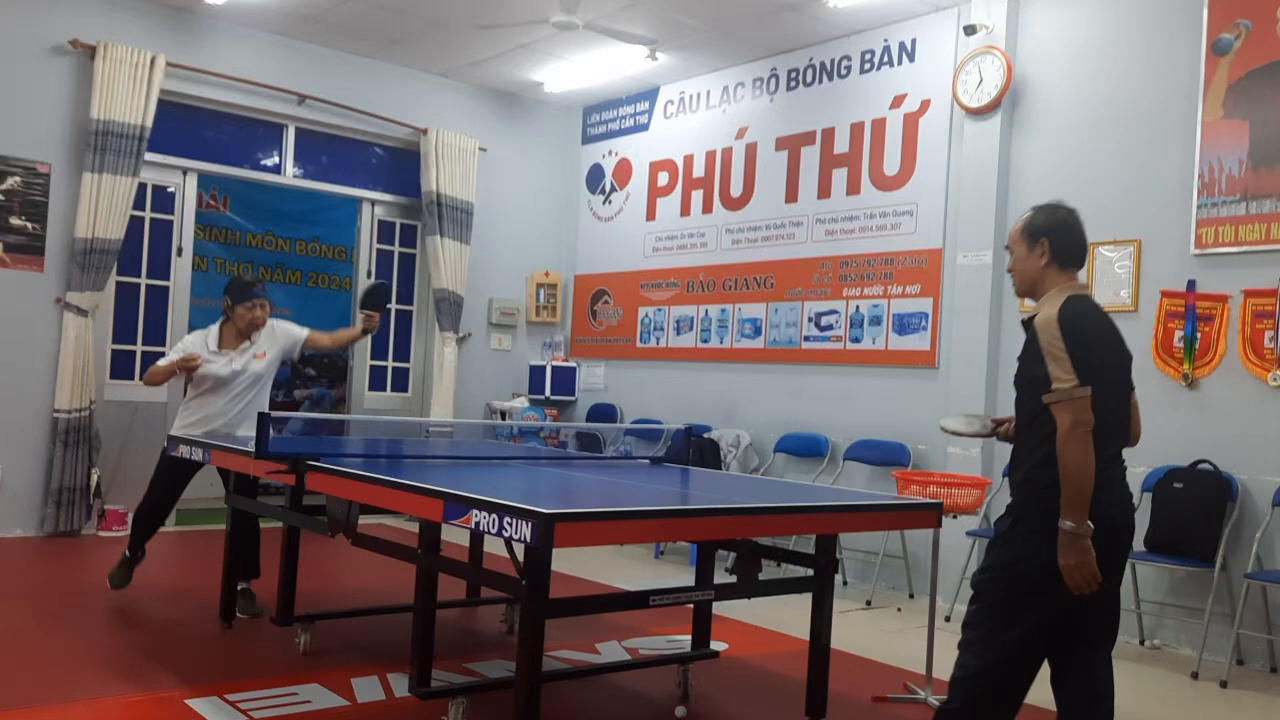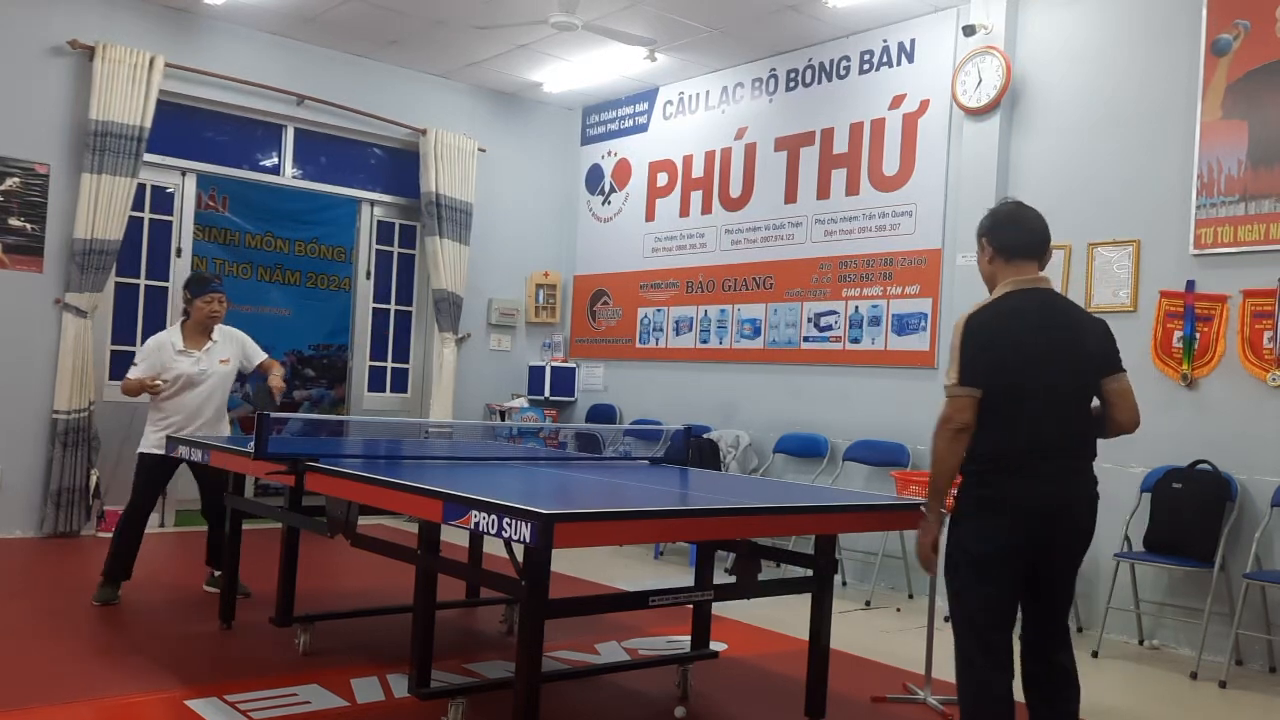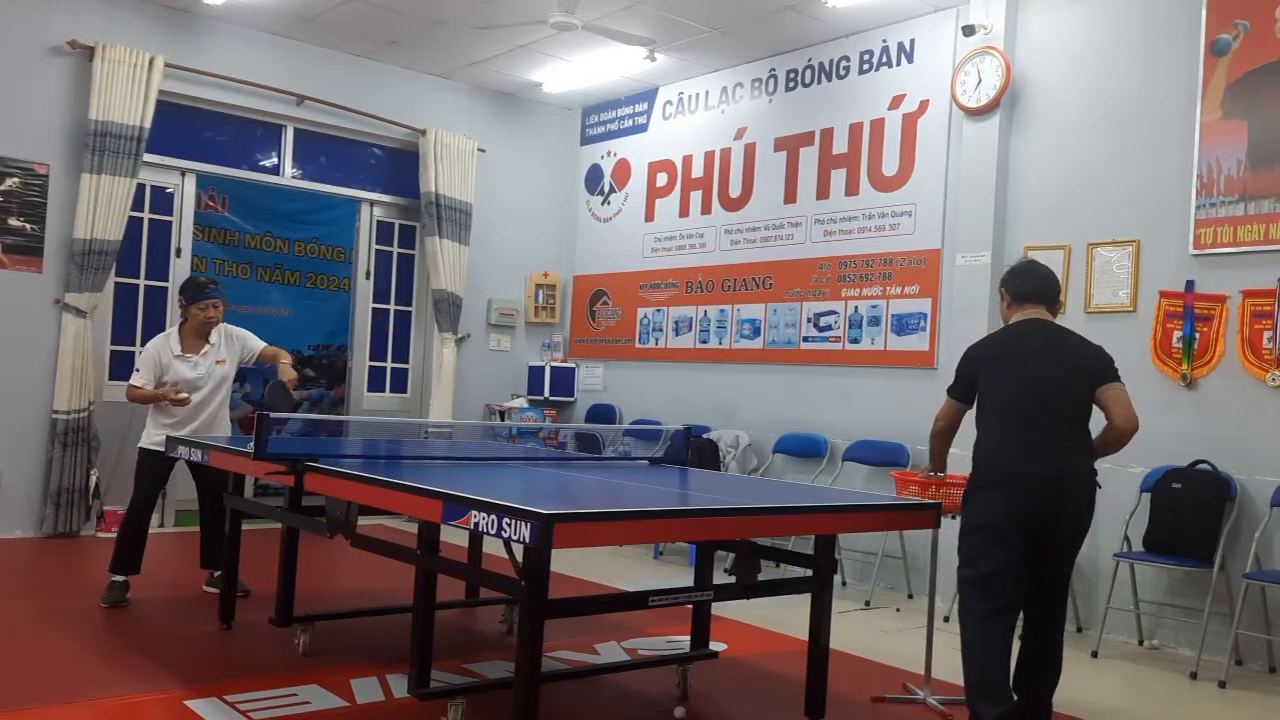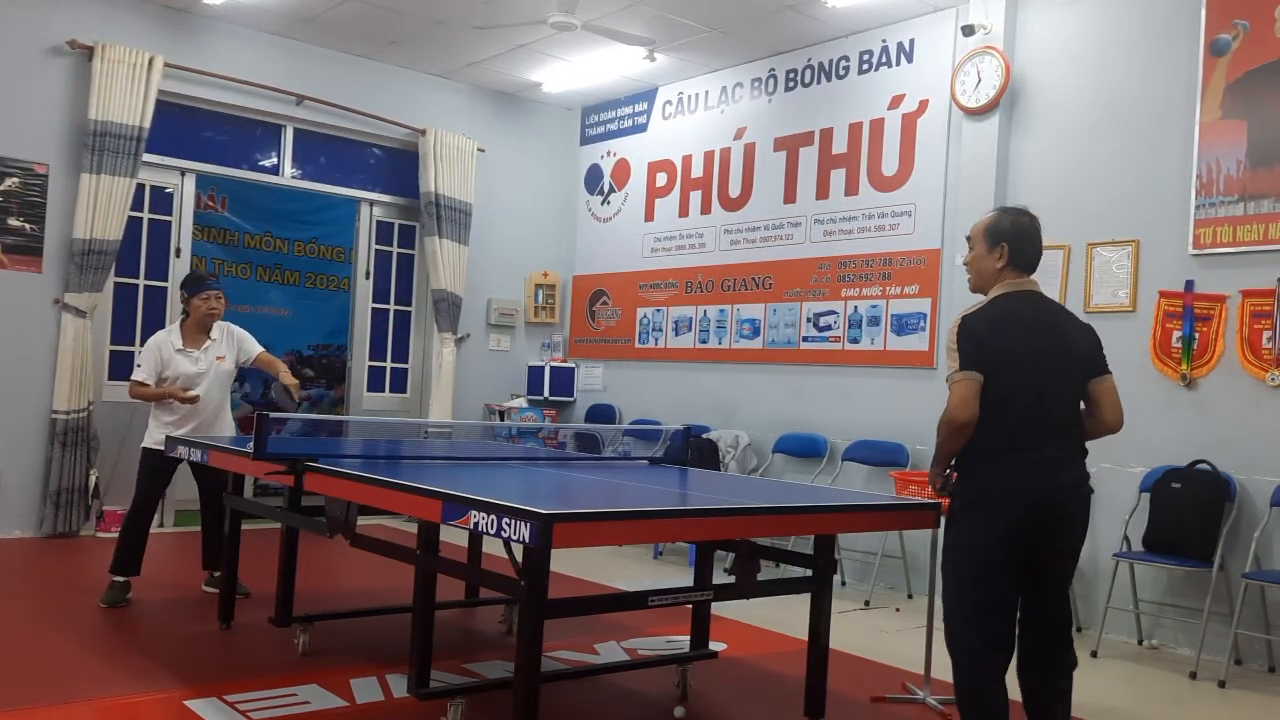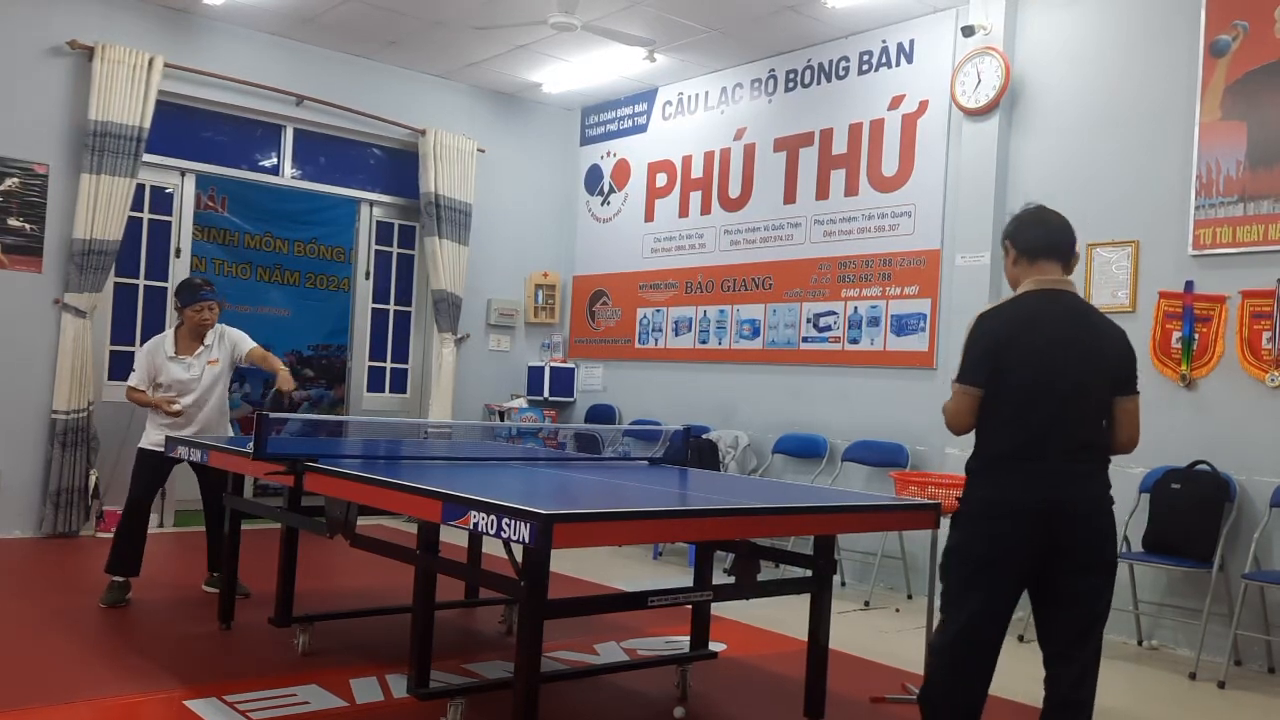
dt=1s
person 1, frame 1
left shoulder: (1054, 320)
right shoulder: (1103, 325)
left elbow: (1075, 428)
right elbow: (1128, 429)
left wrist: (1071, 528)
left hip: (1052, 522)
right hip: (1107, 517)
left knee: (991, 659)
right knee: (1084, 667)
person 1, frame 2
left shoulder: (981, 325)
right shoulder: (1090, 327)
left elbow: (957, 427)
right elbow: (1124, 418)
left wrist: (931, 514)
left hip: (993, 509)
right hip: (1069, 506)
left knee: (984, 650)
right knee: (1050, 642)
person 1, frame 3
left shoulder: (985, 350)
right shoulder: (1088, 353)
left elbow: (944, 425)
right elbow: (1125, 423)
left wrist: (936, 467)
left hip: (999, 490)
right hip: (1069, 494)
left knee: (986, 612)
right knee: (1046, 610)
person 1, frame 4
left shoulder: (976, 324)
right shoulder: (1077, 329)
left elbow: (962, 414)
right elbow: (1108, 417)
left wrist: (941, 465)
left hip: (991, 497)
right hip: (1064, 496)
left knee: (978, 634)
right knee: (1050, 629)
person 1, frame 5
left shoulder: (996, 324)
right shoulder: (1111, 335)
left elbow: (959, 420)
right elbow: (1124, 438)
left wrist: (954, 399)
left hip: (999, 507)
right hip: (1082, 511)
left knee: (963, 642)
right knee: (1072, 658)
person 2, frame 1
left shoulder: (275, 334)
right shoulder: (196, 342)
left elbow: (325, 340)
right elbow: (149, 379)
left wrist: (363, 329)
right wrist: (176, 366)
right hip: (190, 437)
right knee: (155, 504)
left ankle: (242, 586)
right ankle: (133, 554)
person 2, frame 2
left shoulder: (234, 340)
right shoulder: (159, 344)
left elbow: (270, 365)
right elbow: (127, 387)
left wrist: (276, 376)
right wrist: (143, 385)
left hip: (212, 441)
right hip: (162, 441)
left knee: (221, 509)
right knee: (138, 508)
left ankle: (218, 573)
right ankle: (112, 578)
person 2, frame 3
left shoulder: (234, 338)
right shoulder: (159, 347)
left elbow: (277, 354)
right elbow: (133, 392)
left wrist: (286, 369)
right wrist: (163, 395)
left hip: (211, 439)
right hip: (162, 439)
left knee: (218, 506)
right knee: (141, 504)
left ankle: (217, 573)
right ankle: (119, 578)
person 2, frame 4
left shoulder: (232, 336)
right shoulder: (160, 343)
left elbow: (267, 360)
right elbow: (136, 389)
left wrist: (283, 373)
right wrist: (170, 393)
left hip: (214, 439)
right hip: (165, 439)
left knee: (218, 506)
right knee: (143, 505)
left ankle: (217, 573)
right ankle: (120, 578)
person 2, frame 5
left shoulder: (228, 338)
right shoulder: (154, 348)
left elbow: (261, 356)
right elbow: (134, 392)
left wrist: (282, 373)
right wrist: (156, 402)
left hip: (213, 439)
right hip: (161, 439)
left knee: (224, 504)
right knee: (137, 503)
left ankle: (219, 573)
right ankle: (120, 579)
